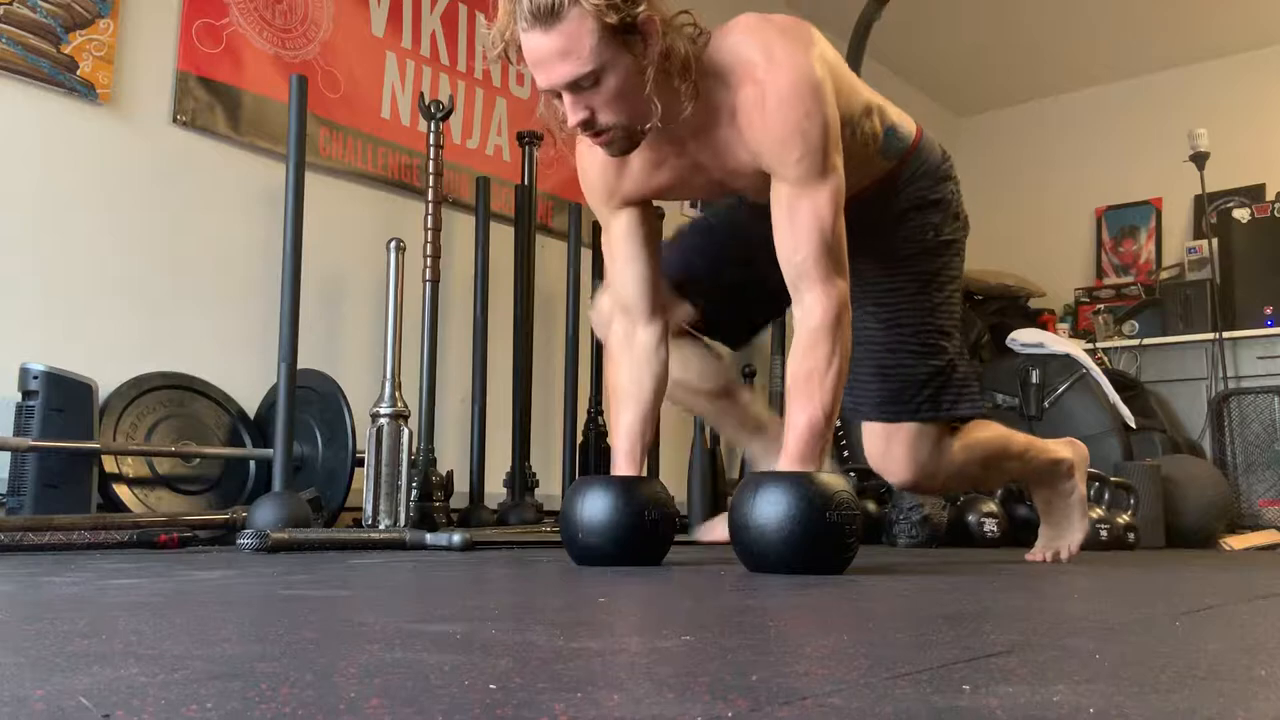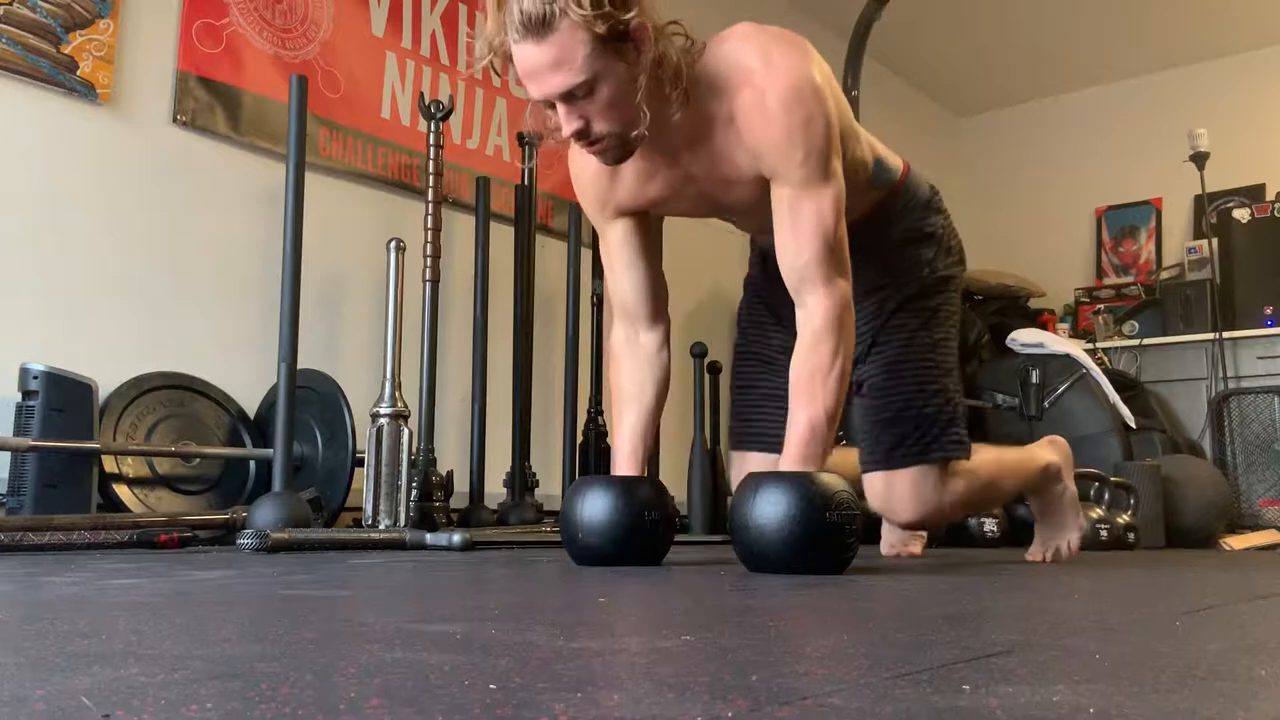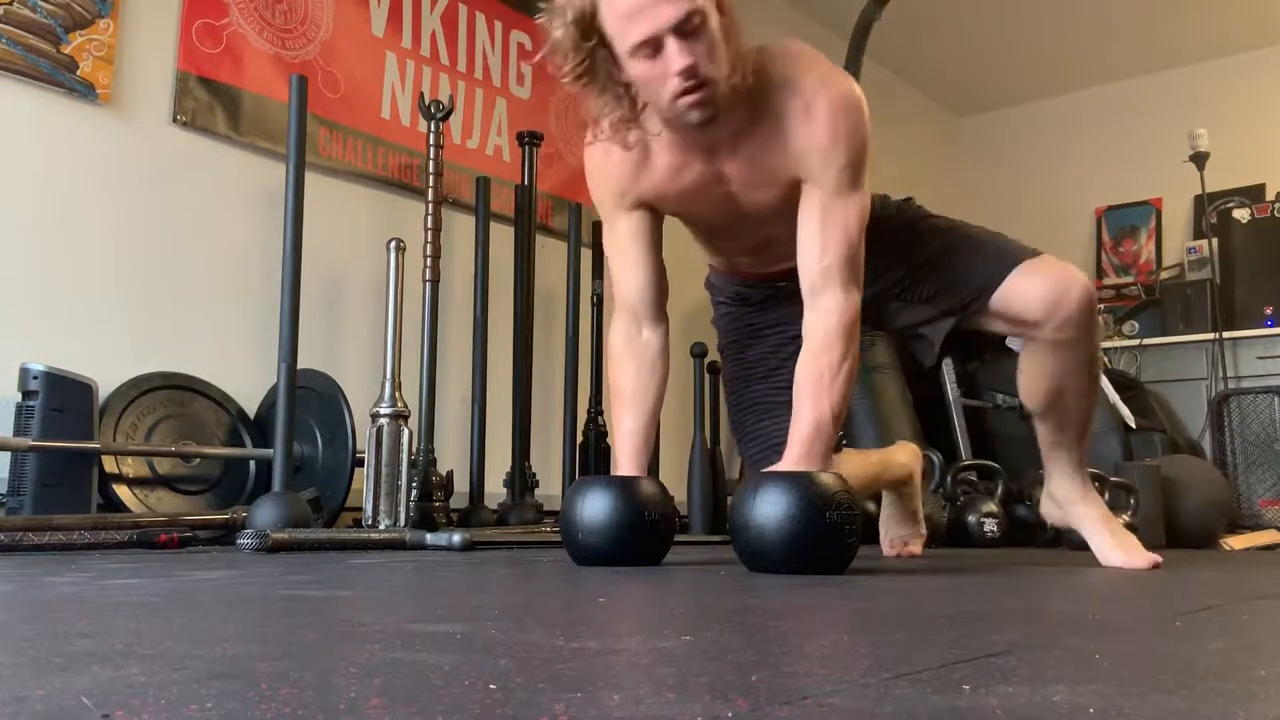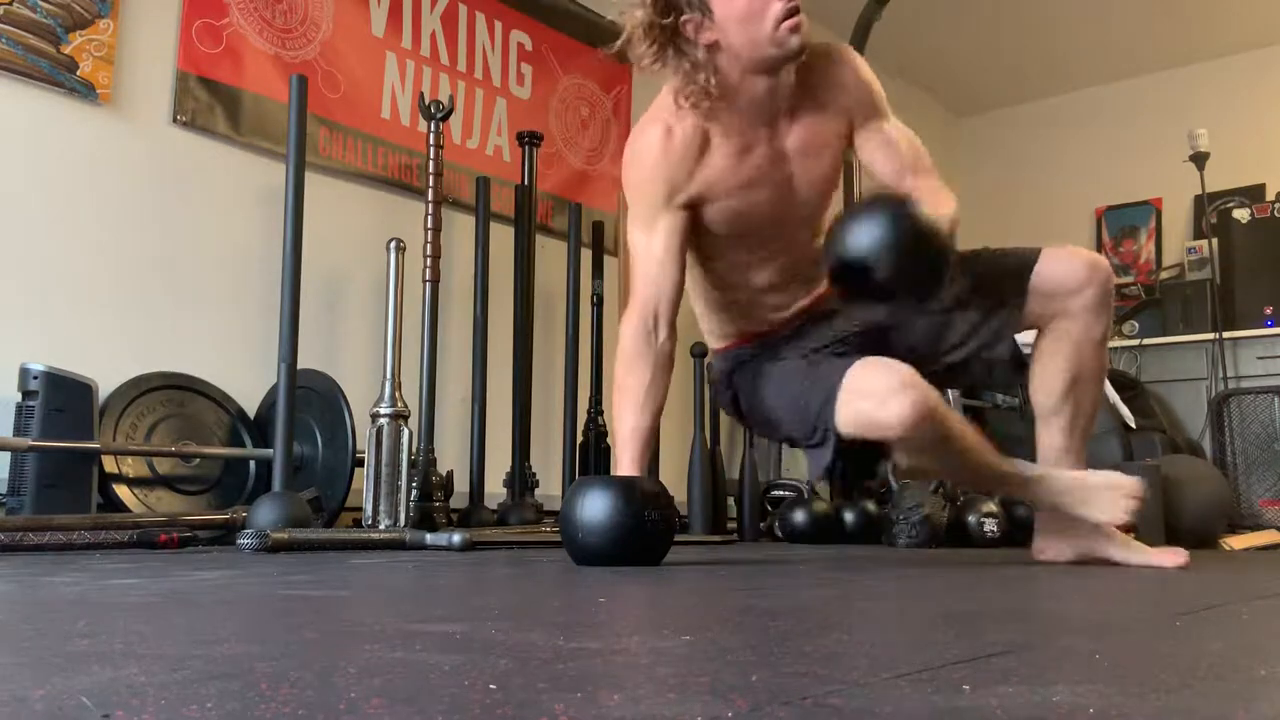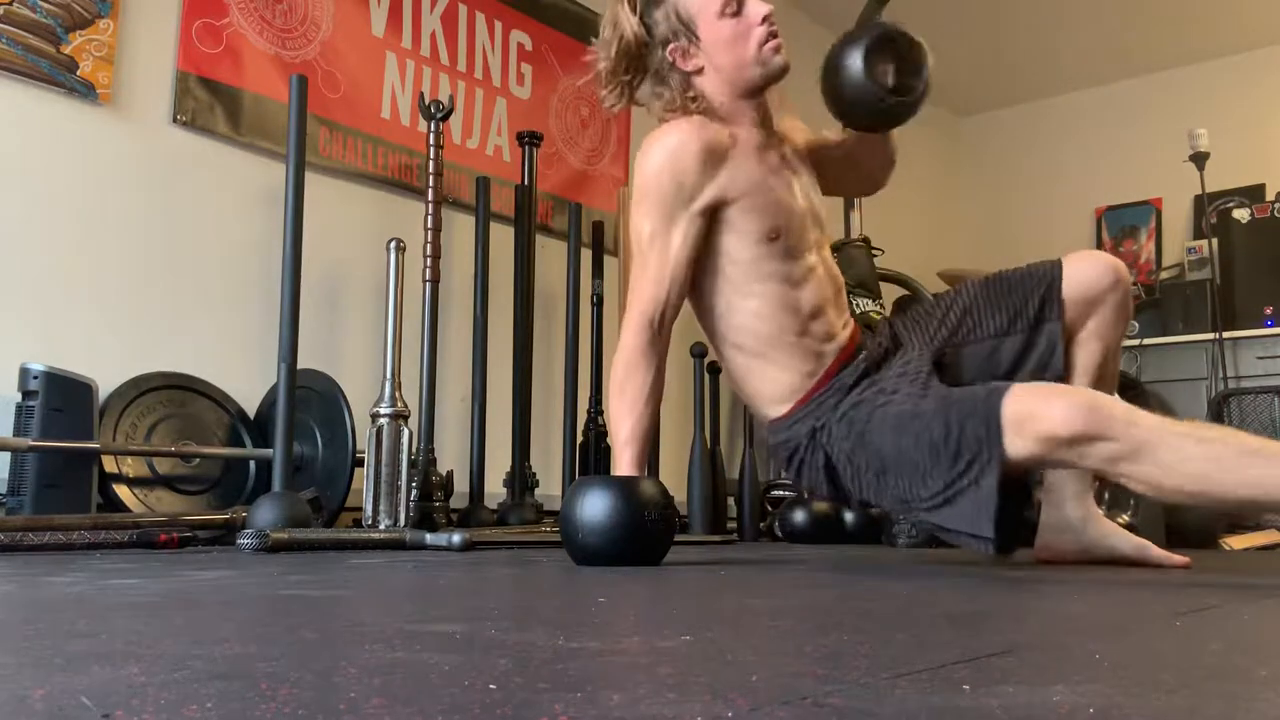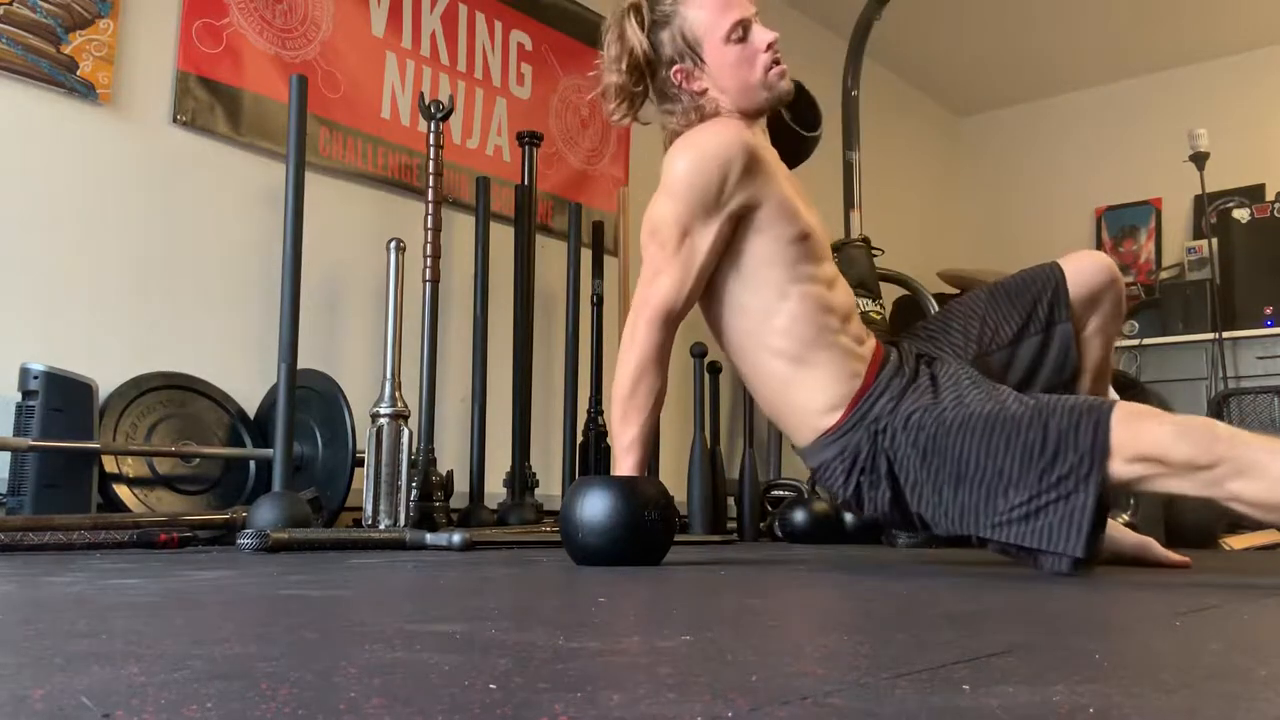
dt=0.4s
person 1, frame 1
left shoulder: (771, 81)
right shoulder: (603, 154)
left elbow: (821, 300)
right elbow: (636, 322)
right wrist: (624, 485)
left hip: (899, 195)
left knee: (908, 462)
right knee: (611, 311)
left ankle: (1059, 466)
right ankle: (769, 447)
person 1, frame 2
left shoulder: (769, 88)
right shoulder: (598, 167)
left elbow: (823, 300)
right elbow: (639, 329)
left wrist: (797, 479)
left hip: (891, 234)
right hip: (781, 255)
left knee: (911, 501)
left ankle: (1045, 467)
right ankle: (875, 459)
person 1, frame 3
left shoulder: (817, 99)
right shoulder: (618, 153)
left elbow: (832, 307)
right elbow: (638, 327)
left wrist: (802, 469)
left hip: (867, 239)
right hip: (752, 288)
left knee: (1064, 298)
left ankle: (1068, 487)
right ankle: (896, 472)
person 1, frame 4
left shoulder: (836, 76)
right shoulder: (669, 139)
left elbow: (926, 189)
right elbow: (650, 323)
left wrist: (923, 215)
left hip: (842, 300)
right hip: (761, 359)
left knee: (1082, 279)
right knee: (899, 402)
left ankle: (1064, 527)
right ankle: (1032, 487)
person 1, frame 5
left shoulder: (771, 129)
right shoulder: (684, 148)
left elbow: (866, 173)
right elbow: (646, 325)
left hip: (880, 357)
right hip: (832, 422)
left knee: (1100, 278)
right knee: (1065, 419)
left ankle: (1068, 517)
person 1, frame 6
left shoulder: (745, 156)
right shoulder: (714, 148)
right elbow: (653, 319)
left wrist: (778, 151)
right wrist: (626, 487)
left hip: (900, 371)
right hip: (879, 436)
left knee: (1093, 278)
right knee: (1173, 446)
left ankle: (1078, 517)
